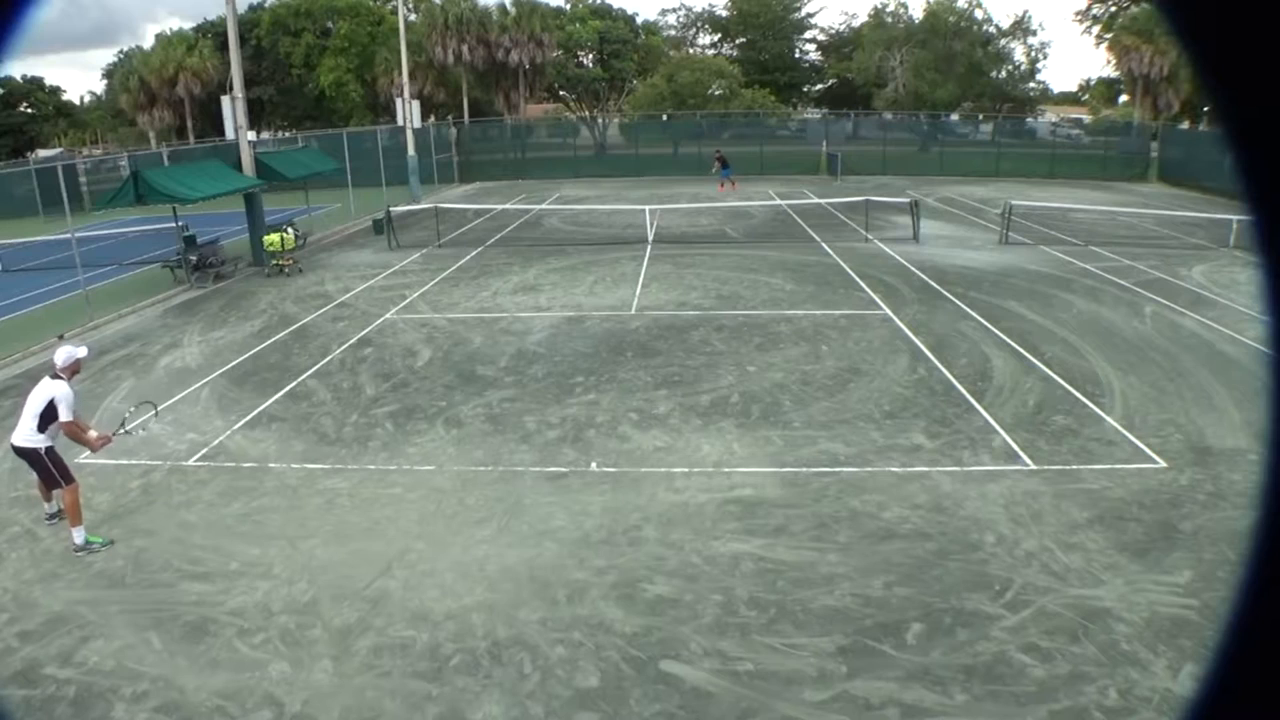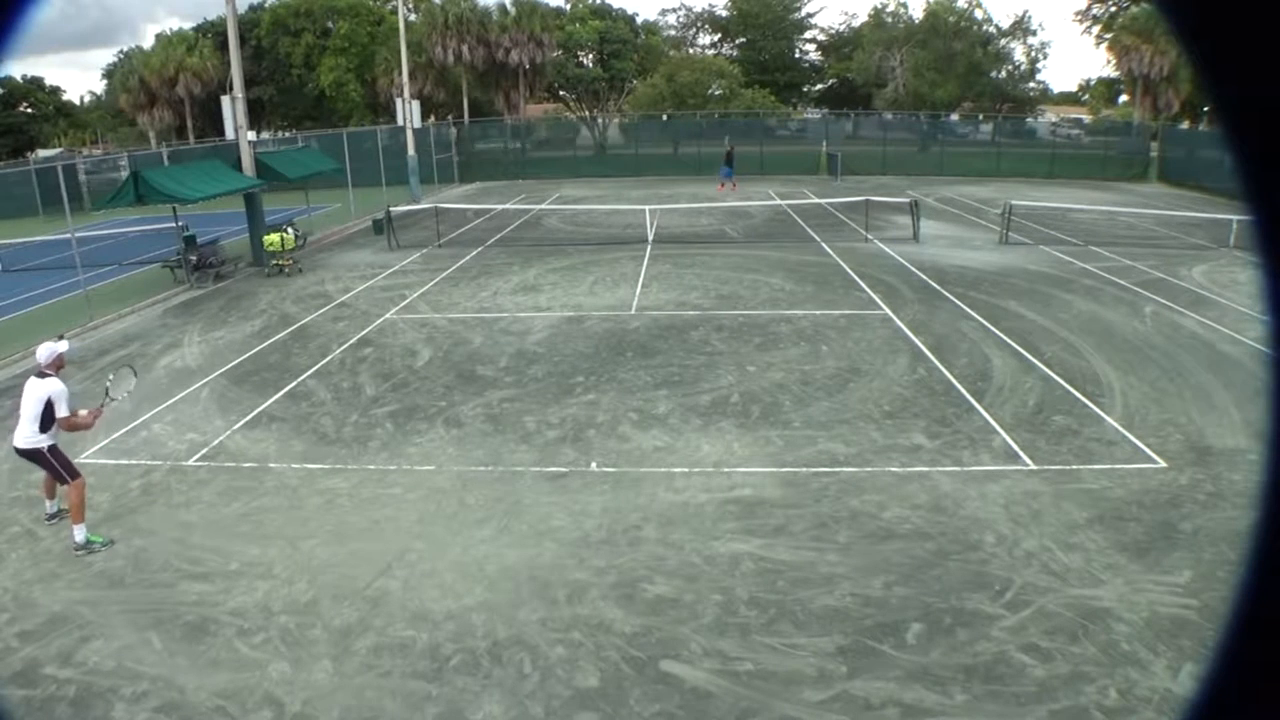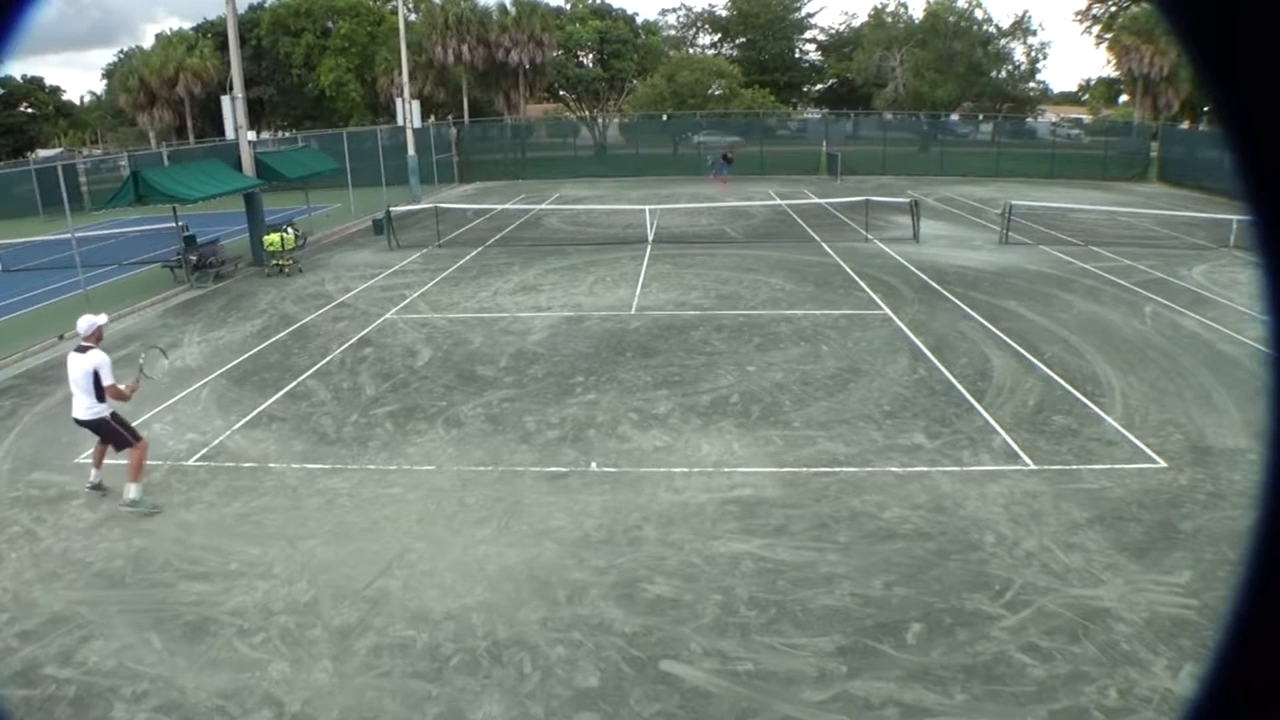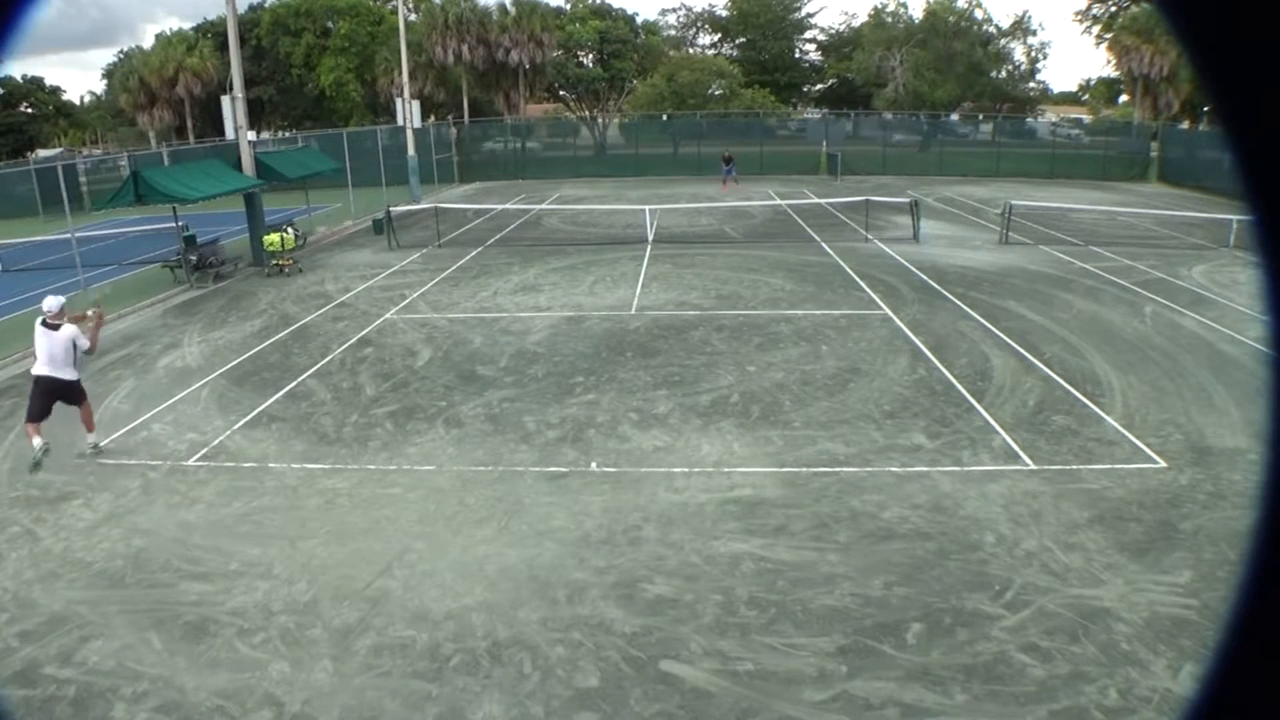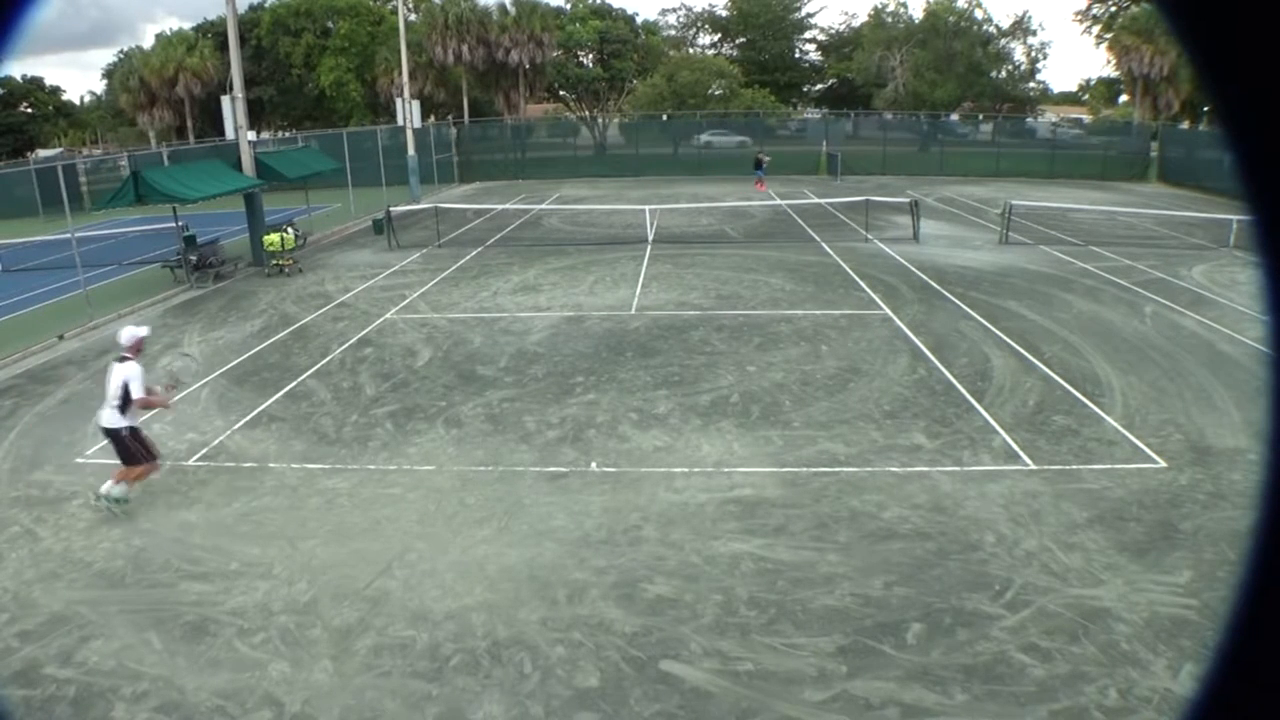
dt=1s
person 1, frame 1
left shoulder: (51, 381)
right shoulder: (63, 390)
left elbow: (70, 417)
right elbow: (68, 429)
left wrist: (93, 434)
right wrist: (90, 444)
left hip: (21, 440)
right hip: (34, 445)
left knee: (45, 474)
right knee: (70, 487)
left ankle: (51, 512)
right ankle: (80, 541)
person 1, frame 2
left shoulder: (34, 380)
right shoulder: (56, 387)
right elbow: (66, 425)
left wrist: (82, 414)
right wrist: (86, 424)
left hip: (21, 442)
right hip: (38, 445)
left knee: (53, 469)
right knee: (76, 483)
left ankle: (51, 511)
right ankle: (81, 539)
person 1, frame 3
left shoulder: (73, 355)
right shoulder: (99, 357)
right elbow: (112, 393)
left wrist: (123, 387)
right wrist: (127, 394)
left hip: (80, 414)
right hip: (98, 415)
left knee: (106, 438)
right knee: (139, 446)
left ankle: (94, 481)
right ankle: (132, 498)
person 1, frame 4
left shoulder: (39, 324)
right shoulder: (72, 330)
right elbow: (90, 350)
left wrist: (87, 314)
right wrist: (96, 326)
left hip: (43, 380)
right hip: (68, 379)
left knee: (32, 424)
right knee: (84, 404)
left ankle: (39, 445)
right ankle: (92, 442)
person 1, frame 5
left shoulder: (119, 363)
right shoulder: (133, 369)
right elbow: (141, 402)
left wrist: (157, 392)
right wrist: (162, 402)
left hip: (111, 421)
right hip: (119, 426)
left knee: (140, 462)
right knee: (150, 464)
left ankle: (109, 492)
right ankle: (110, 491)
